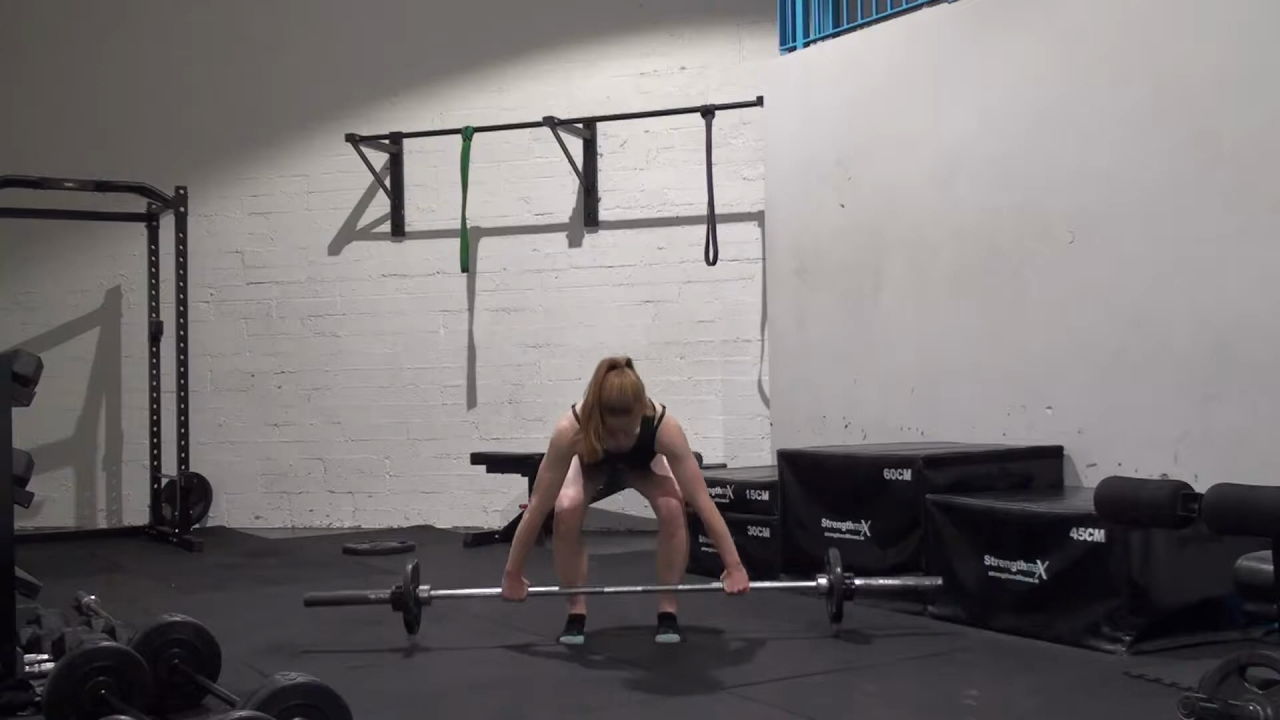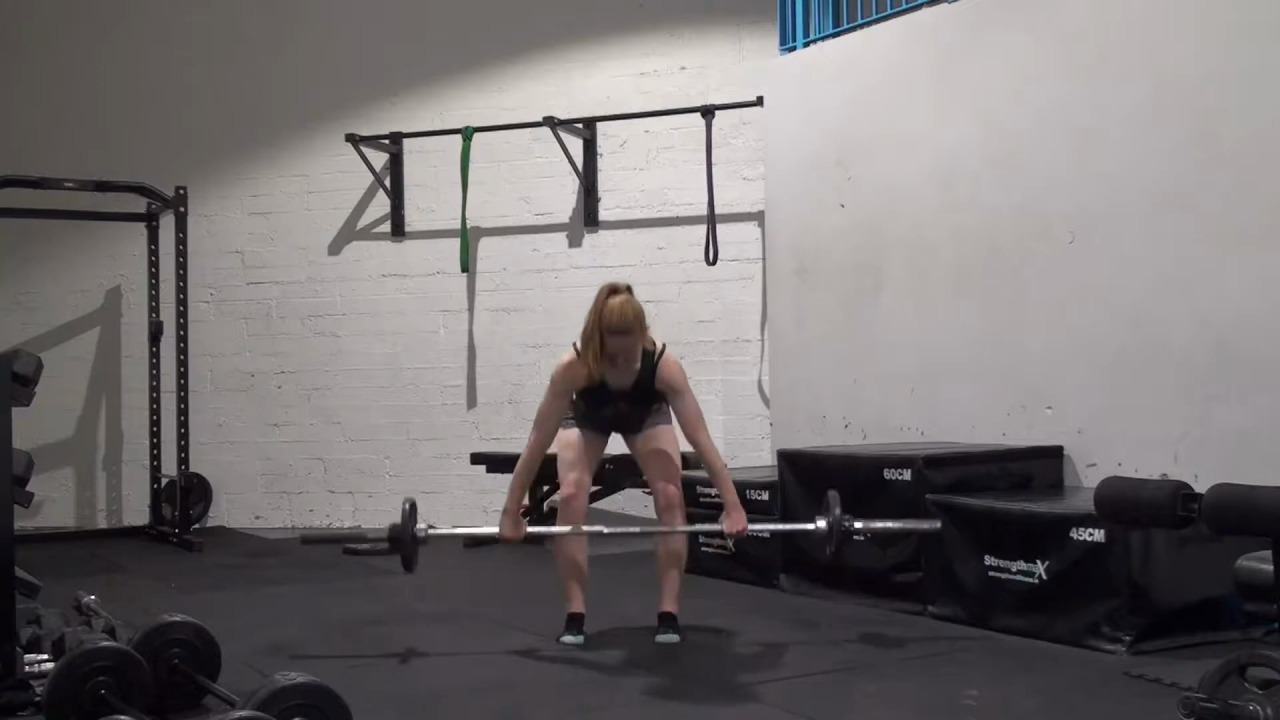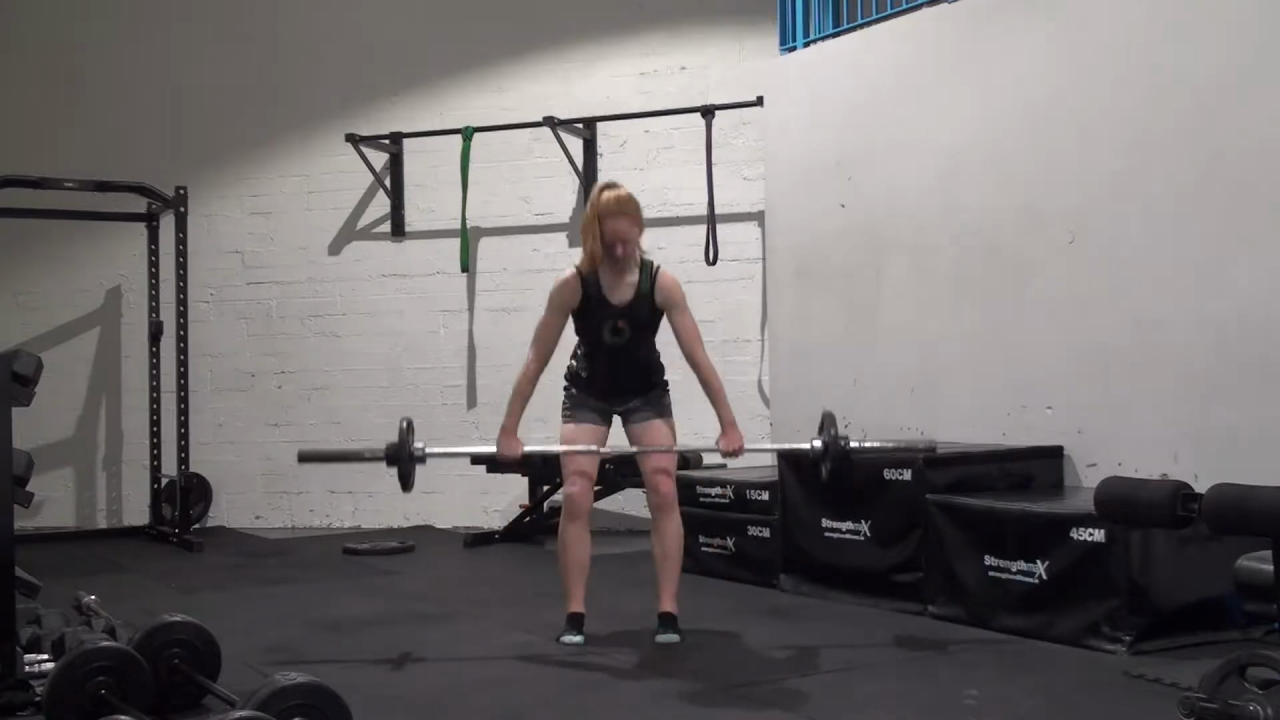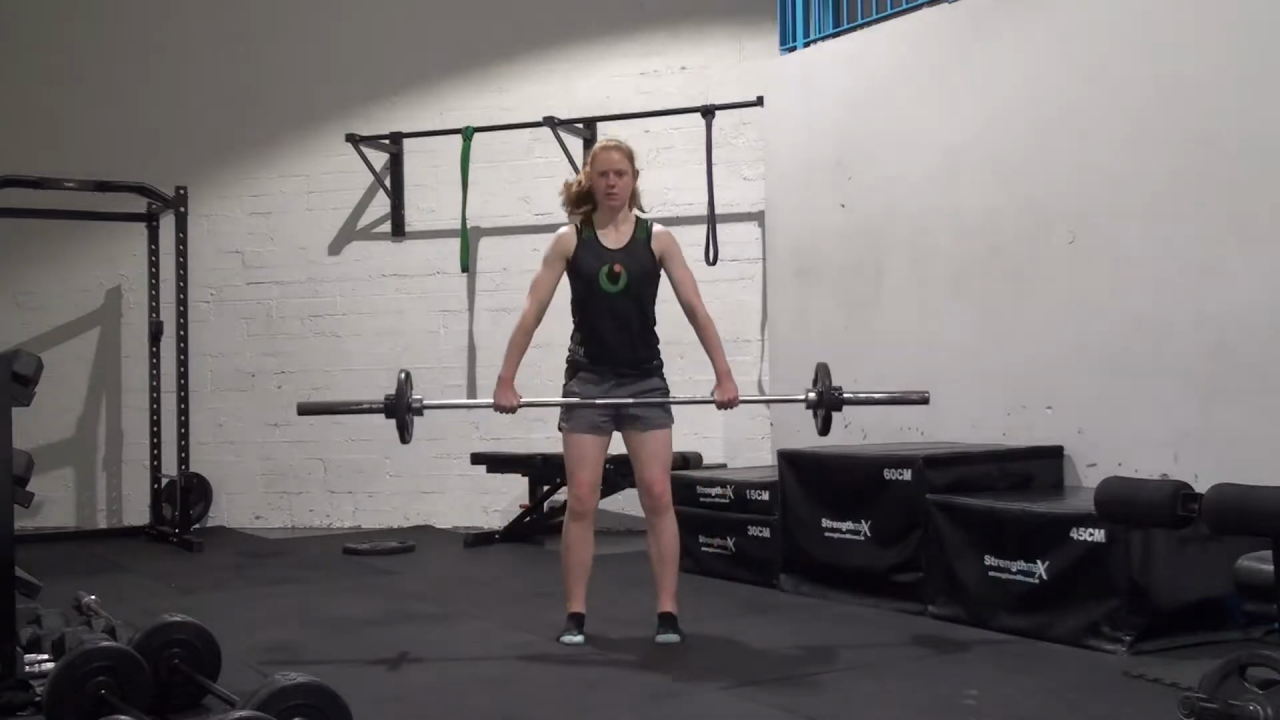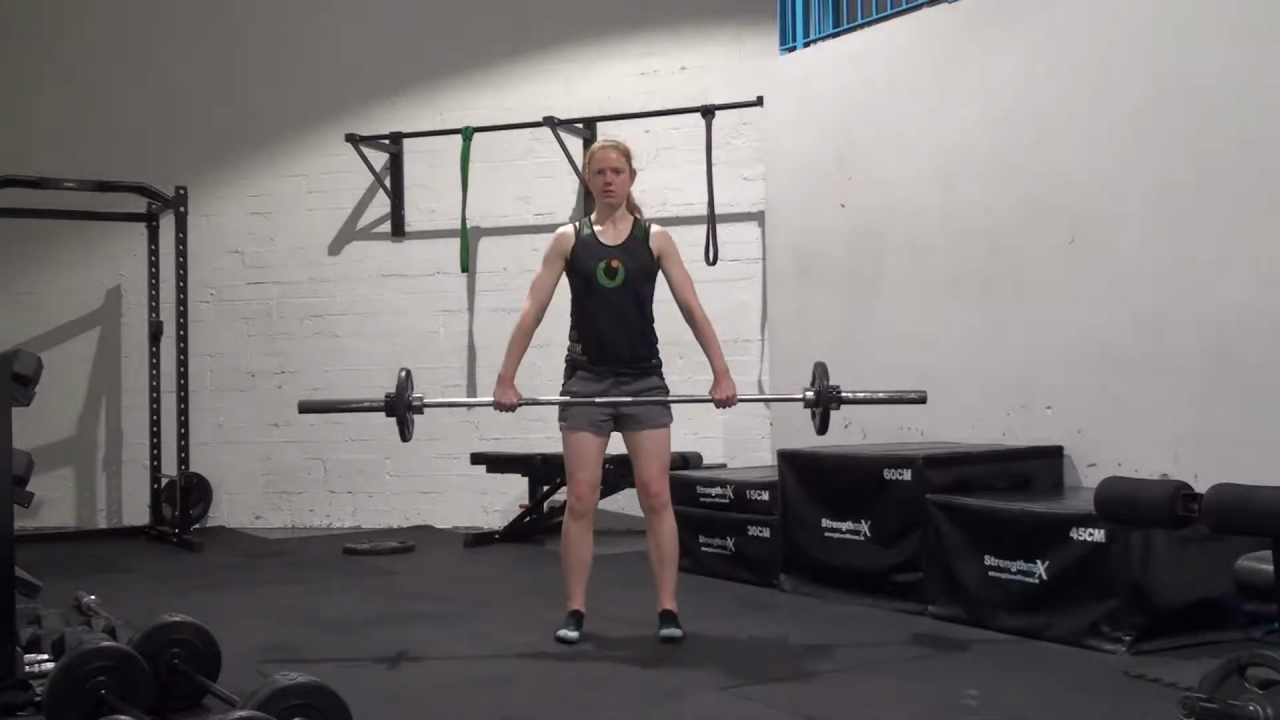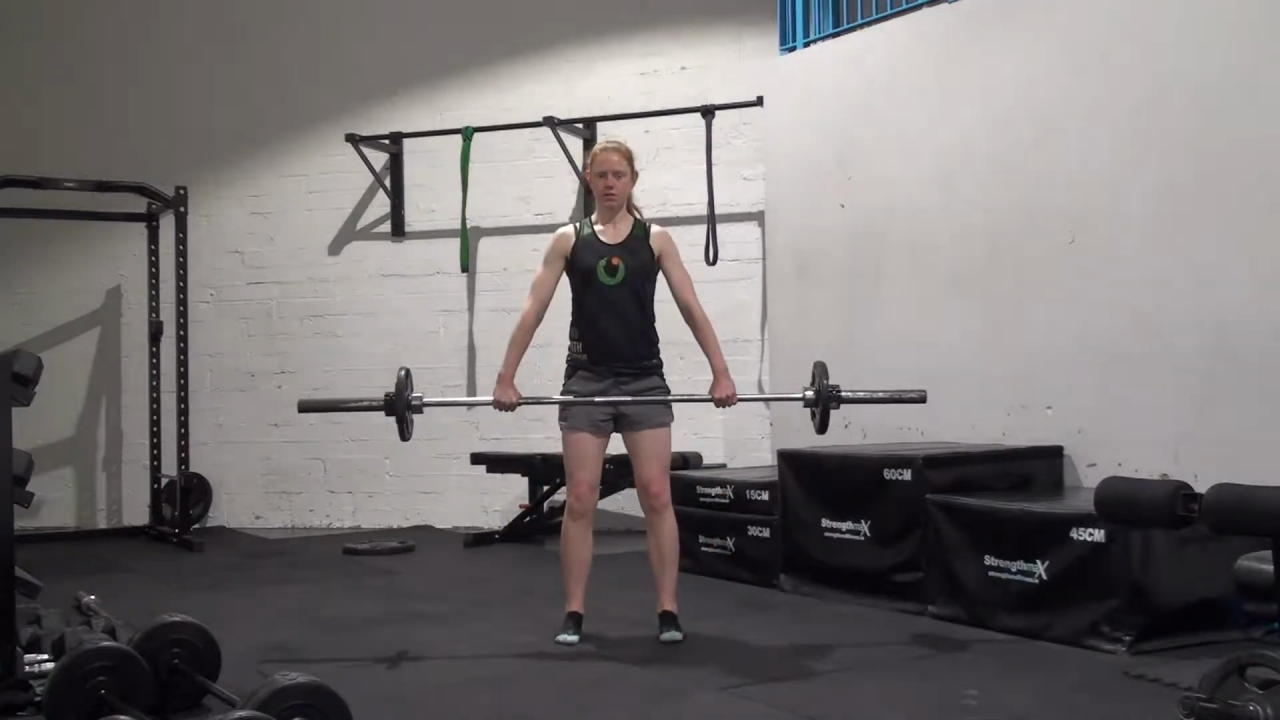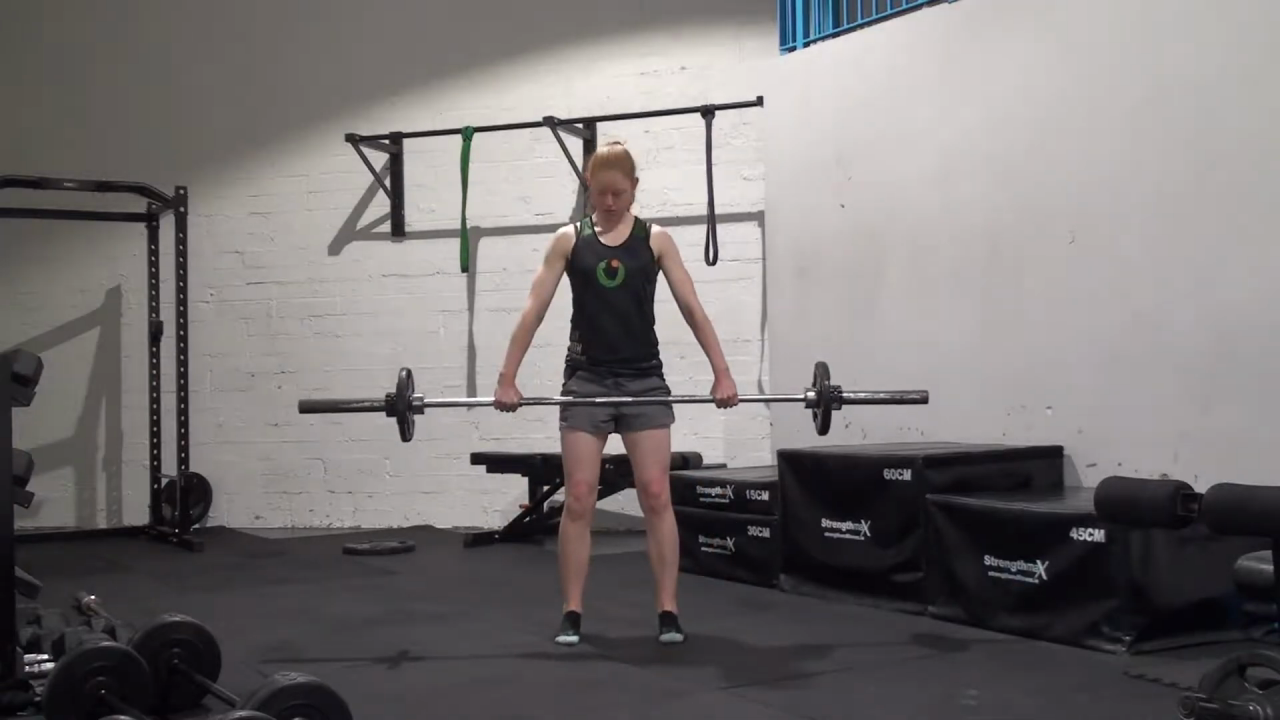
dt=0.3s
person 1, frame 1
left shoulder: (664, 427)
right shoulder: (570, 430)
left elbow: (702, 501)
right elbow: (537, 506)
left wrist: (734, 566)
right wrist: (512, 573)
left hip: (645, 462)
right hip: (590, 461)
left knee: (672, 509)
right knee: (566, 512)
left ankle: (667, 612)
right ankle: (576, 613)
person 1, frame 2
left shoulder: (664, 364)
right shoulder: (572, 367)
left elbow: (700, 439)
right elbow: (538, 443)
left wrist: (731, 505)
right wrist: (511, 512)
left hip: (646, 413)
right hip: (588, 415)
left knee: (670, 495)
right knee: (571, 498)
left ankle: (668, 614)
right ankle: (575, 616)
person 1, frame 3
left shoulder: (662, 283)
right shoulder: (572, 285)
left elbow: (698, 357)
right elbow: (536, 359)
left wrist: (729, 425)
right wrist: (509, 429)
left hip: (646, 393)
right hip: (587, 395)
left knee: (664, 495)
right knee: (576, 498)
left ankle: (668, 613)
right ankle: (574, 615)
person 1, frame 4
left shoulder: (658, 238)
right shoulder: (569, 239)
left elbow: (695, 308)
right elbow: (532, 311)
left wrist: (724, 375)
right wrist: (506, 379)
left hip: (645, 380)
right hip: (587, 380)
left knee: (658, 497)
right knee: (581, 500)
left ankle: (668, 612)
right ankle: (575, 615)
person 1, frame 5
left shoulder: (655, 238)
right shoulder: (568, 239)
left elbow: (691, 308)
right elbow: (533, 310)
left wrist: (721, 372)
right wrist: (506, 377)
left hip: (643, 379)
right hip: (586, 379)
left knee: (656, 495)
right knee: (580, 499)
left ankle: (668, 610)
right ankle: (574, 612)
person 1, frame 6
left shoulder: (655, 238)
right shoulder: (569, 239)
left elbow: (691, 308)
right elbow: (534, 309)
left wrist: (721, 372)
right wrist: (506, 376)
left hip: (644, 379)
right hip: (587, 379)
left knee: (657, 495)
right knee: (580, 498)
left ankle: (668, 610)
right ankle: (574, 613)
person 1, frame 7
left shoulder: (656, 238)
right shoulder: (568, 239)
left elbow: (691, 308)
right elbow: (533, 310)
left wrist: (722, 372)
right wrist: (507, 377)
left hip: (643, 378)
right hip: (586, 379)
left knee: (656, 496)
right knee: (578, 499)
left ankle: (668, 611)
right ankle: (572, 613)
